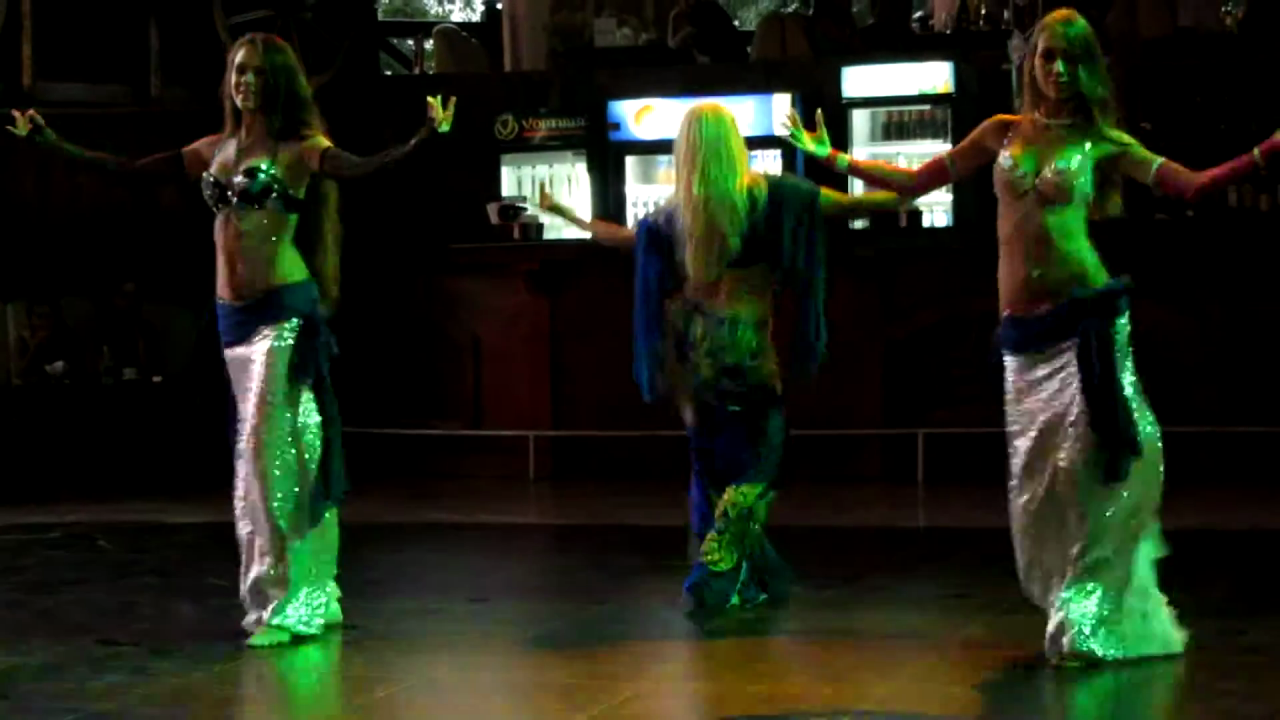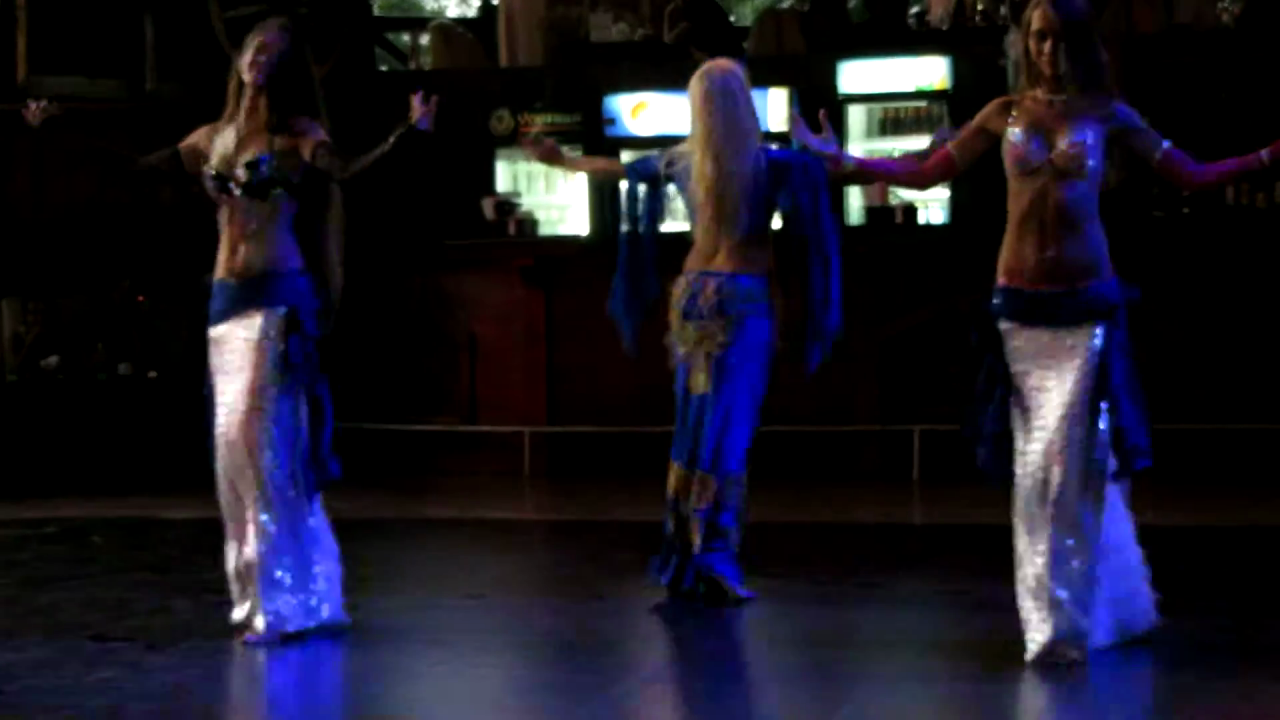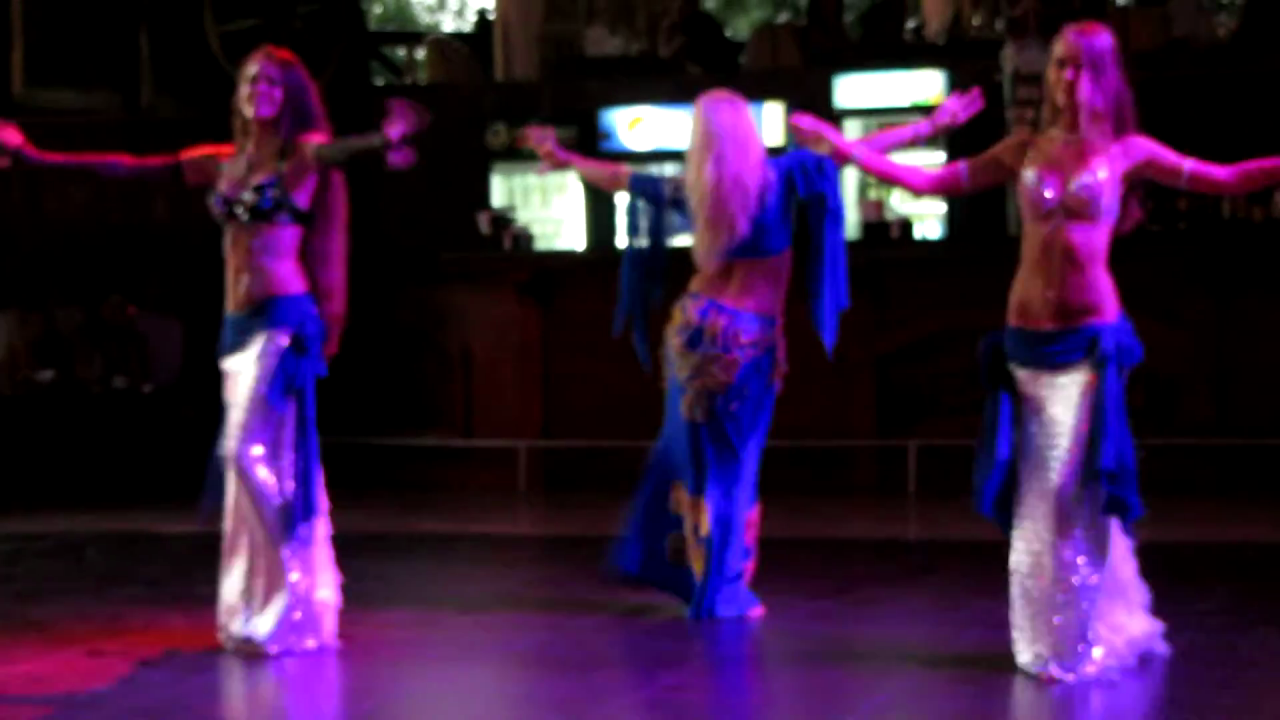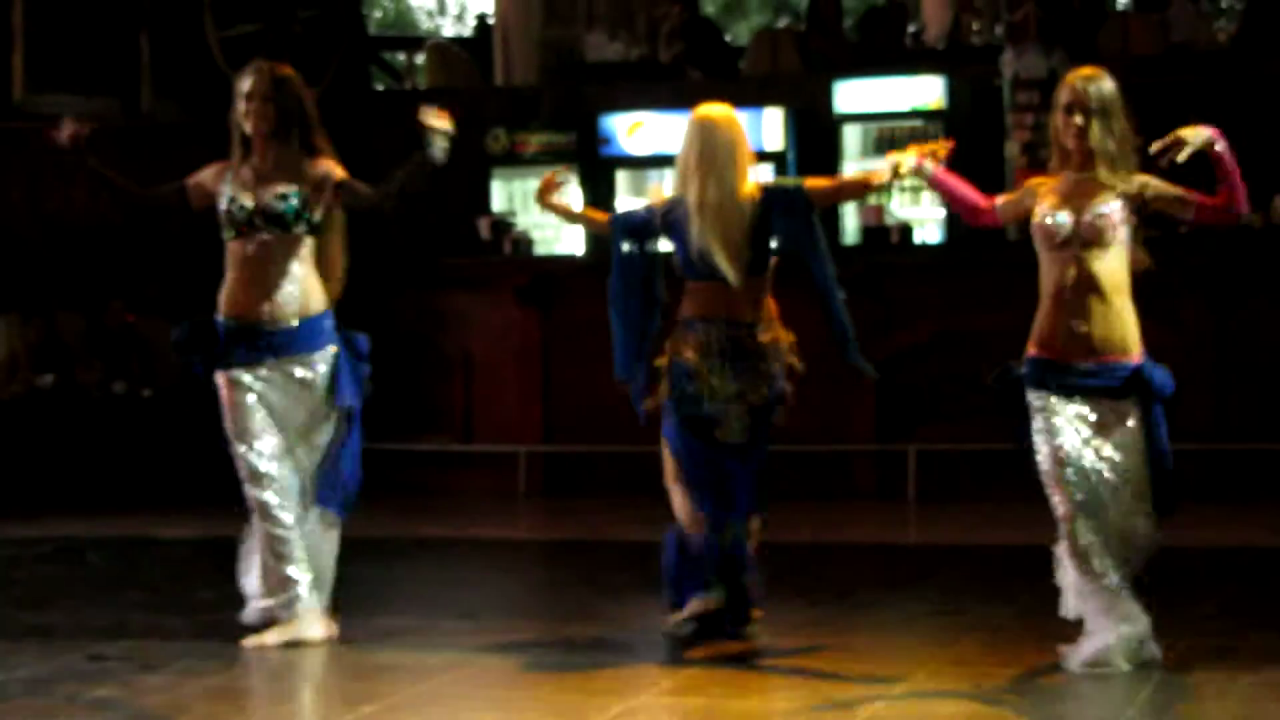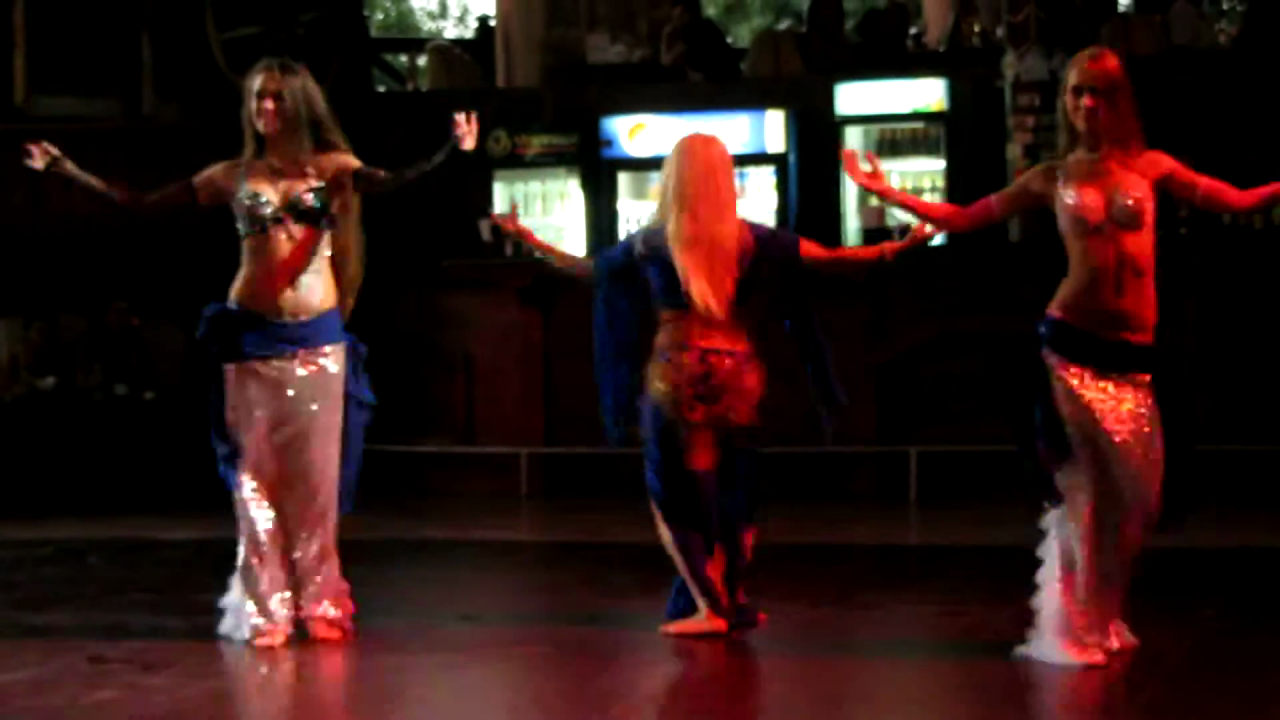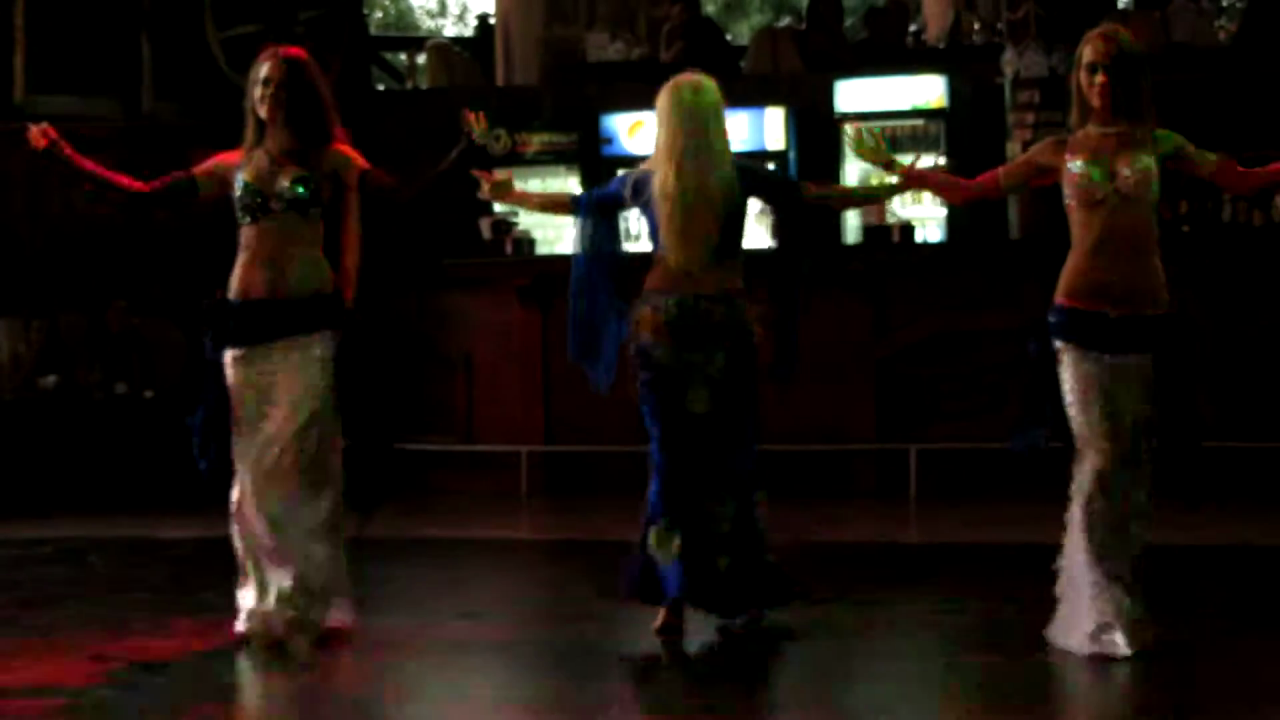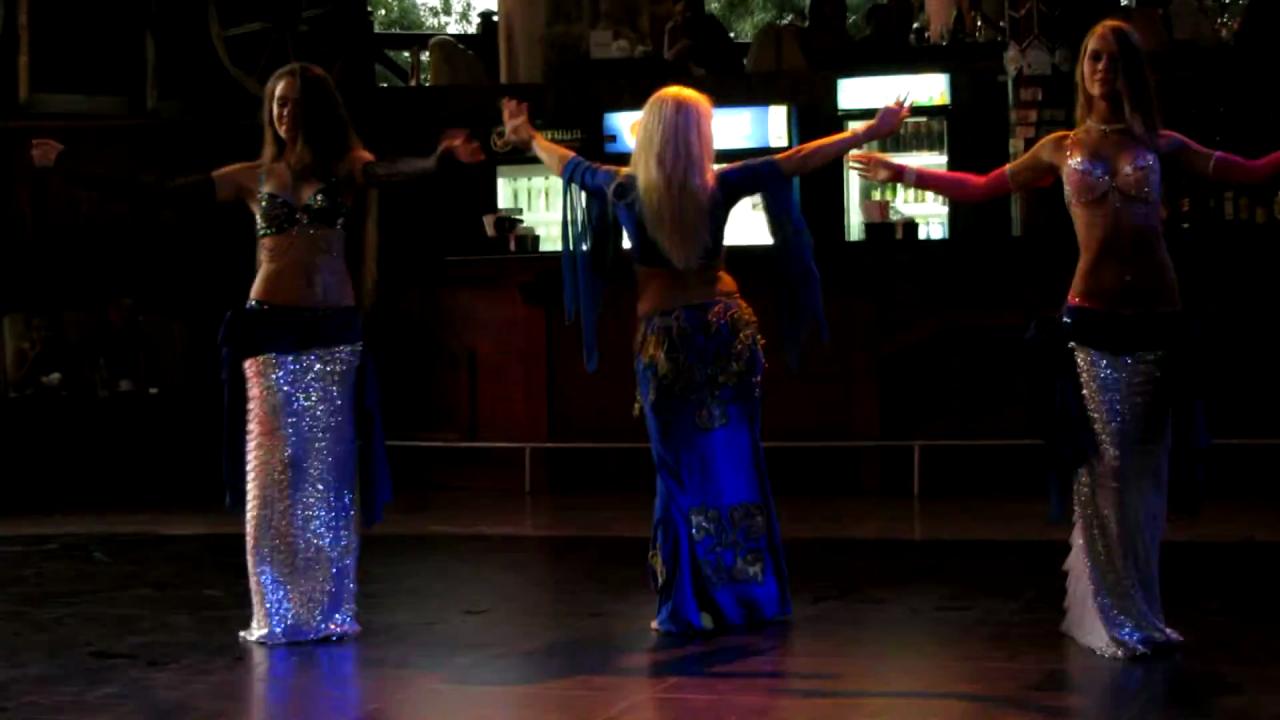
dt=0.5s
person 1, frame 1
left shoulder: (1104, 142)
right shoulder: (1000, 132)
left elbow: (1190, 186)
right elbow: (915, 181)
right wrist: (836, 159)
left hip: (1087, 316)
right hip: (1022, 329)
left knee: (1082, 468)
right knee: (1035, 482)
left ankle: (1089, 624)
right ankle: (1080, 610)
person 1, frame 2
left shoulder: (1108, 116)
right shoulder: (1004, 112)
left elbow: (1191, 174)
right elbow: (925, 174)
right wrist: (843, 161)
left hip: (1086, 302)
right hip: (1019, 303)
left knee: (1071, 453)
right knee: (1034, 457)
left ankle: (1067, 618)
right ankle: (1056, 609)
person 1, frame 3
left shoulder: (1127, 150)
right shoulder: (1023, 149)
left elbow: (1223, 180)
right elbow: (932, 183)
right wrist: (848, 150)
left hip: (1092, 339)
right hip: (1028, 341)
left knee: (1077, 485)
right knee: (1040, 494)
left ankle: (1082, 642)
right ankle: (1048, 639)
person 1, frame 4
left shoulder: (1132, 189)
right shoulder: (1037, 191)
left elbow: (1229, 212)
right elbow: (987, 212)
left wrist: (1217, 147)
right wrist: (931, 172)
left hip: (1121, 374)
right hip: (1051, 374)
left knee: (1126, 522)
right knee: (1076, 512)
left ankle: (1112, 621)
right ankle: (1114, 632)
person 1, frame 5
left shoulder: (1150, 167)
right shoulder: (1049, 177)
right elbow: (964, 219)
right wrist: (885, 191)
left hip: (1135, 352)
right hip: (1072, 342)
left knee: (1134, 488)
right knee: (1086, 479)
left ankle: (1097, 617)
right ankle: (1073, 627)
person 1, frame 6
left shoulder: (1158, 144)
right shoulder: (1058, 150)
right elbow: (971, 190)
right wrist: (898, 168)
left hip: (1146, 320)
right hip: (1081, 320)
left knee: (1133, 467)
right knee: (1099, 465)
left ankle: (1115, 609)
right ankle: (1101, 619)
person 1, frame 7
left shoulder: (1158, 142)
right shoulder: (1061, 147)
right elbow: (980, 188)
right wrist: (902, 172)
left hip: (1155, 318)
right hip: (1092, 320)
left knee: (1143, 467)
right knee: (1107, 467)
left ankle: (1136, 611)
right ankle: (1111, 617)
person 2, frame 1
left shoulder: (302, 148)
right shoulder: (214, 150)
left elbow: (362, 167)
right elbow: (132, 170)
left wrist: (426, 138)
right wrist: (50, 140)
left hip: (286, 313)
right hip: (235, 319)
left knee: (278, 455)
right knee: (258, 459)
left ankle: (286, 604)
right ankle: (278, 594)
person 2, frame 2
left shoulder: (297, 136)
right shoulder: (214, 137)
left elbow: (344, 171)
right elbow: (134, 167)
left wrist: (407, 132)
left hip: (279, 298)
right hip: (228, 301)
left knee: (263, 441)
right knee: (235, 446)
left ankle: (285, 600)
right ankle: (259, 595)
person 2, frame 3
left shoulder: (303, 151)
right shoulder: (219, 161)
left elbow: (334, 152)
right elbow: (130, 166)
left wrist: (386, 140)
left hip: (282, 320)
right hip: (240, 325)
left knee: (259, 458)
right knee: (248, 462)
left ankle: (288, 615)
right ankle: (263, 612)
person 2, frame 4
left shoulder: (315, 171)
right shoulder: (218, 178)
right elbow: (136, 199)
right wrist: (86, 157)
left hip: (307, 338)
right hip: (238, 341)
left knee: (309, 473)
right knee: (261, 476)
left ankle: (301, 602)
right ankle: (295, 607)
person 2, frame 5
left shoulder: (330, 166)
right shoulder: (232, 175)
left elbow: (392, 183)
right elbow: (143, 205)
left wrist: (454, 151)
right wrist: (66, 170)
left hip: (316, 335)
right hip: (249, 335)
left knee: (314, 473)
right knee: (258, 473)
left ankle: (319, 603)
right ankle: (269, 609)
person 2, frame 6
left shoulder: (331, 159)
right shoulder: (232, 164)
right elbow: (147, 193)
left wrist: (463, 149)
right wrist: (63, 152)
left hip: (311, 320)
right hip: (248, 322)
left knee: (307, 459)
right knee: (256, 465)
left ankle: (317, 603)
right ankle: (266, 604)
person 2, frame 7
left shoulder: (349, 167)
right shoulder: (254, 176)
left elbow: (398, 170)
right elbow: (165, 192)
left wrist: (445, 155)
right wrist: (73, 168)
left hip: (336, 328)
right hip: (272, 327)
left knee: (329, 470)
right knee: (276, 467)
left ankle: (324, 604)
right ankle: (274, 608)
person 3, frame 1
left shoulder: (675, 208)
right shoulder: (764, 192)
left elbow: (628, 238)
right elbow: (847, 206)
left wrist: (569, 216)
right wrist: (906, 196)
left hip: (690, 335)
right hip: (745, 336)
left knee: (713, 461)
right knee: (754, 460)
left ankle: (742, 575)
right ankle: (716, 576)
person 3, frame 2
left shoulder: (682, 160)
right shoulder: (766, 161)
left elbow: (614, 169)
right elbow: (816, 173)
left wrist: (554, 155)
left hip: (697, 296)
right hip: (746, 297)
left knee: (697, 428)
right knee: (730, 431)
left ankle: (686, 563)
right ankle: (712, 563)
person 3, frame 3
left shoulder: (689, 187)
right shoulder: (778, 175)
left elbow: (616, 177)
right elbow: (859, 149)
left wrist: (561, 155)
right wrist: (933, 123)
left hip: (695, 323)
right hip: (749, 336)
left knee: (686, 447)
right knee: (734, 461)
left ankle: (657, 562)
right ankle: (724, 590)
person 3, frame 4
left shoulder: (674, 211)
right shoulder: (765, 201)
left elbow: (608, 225)
right elbow: (843, 191)
left wrist: (556, 206)
left hip: (699, 346)
right hip: (758, 349)
left knee: (688, 468)
right knee: (742, 475)
left ankle: (709, 585)
right ankle: (735, 602)
person 3, frame 5
left shoulder: (652, 240)
right shoulder: (749, 236)
left elbow: (586, 269)
right elbow: (831, 259)
left wrist: (528, 239)
right wrist: (899, 248)
left hip: (677, 376)
right hip: (737, 375)
left knee: (675, 497)
right knee: (731, 494)
left ankle: (712, 608)
right ankle: (736, 602)
person 3, frame 6
left shoulder: (643, 180)
right shoulder: (739, 176)
left elbow: (574, 204)
right elbow: (825, 199)
left wrist: (511, 196)
right wrist: (896, 189)
left hip: (660, 321)
right hip: (724, 321)
left knee: (673, 457)
right knee: (730, 459)
left ankle: (673, 592)
right ankle: (740, 597)
person 3, frame 7
left shoulder: (623, 189)
right shoulder: (716, 184)
left elbow: (564, 162)
right elbow: (795, 161)
left wrist: (528, 137)
right wrist: (870, 132)
left hip: (662, 336)
right hip: (723, 327)
left knee: (679, 471)
right knee: (730, 461)
left ankle: (681, 605)
right ankle: (739, 595)
